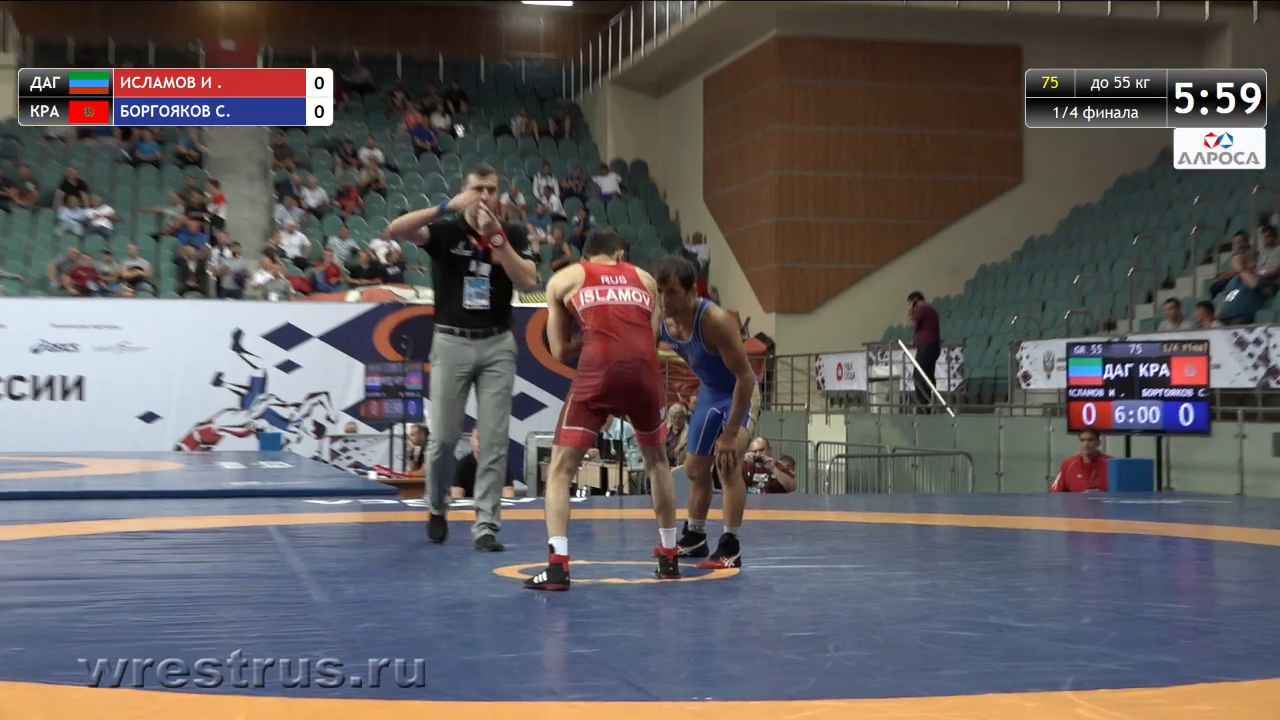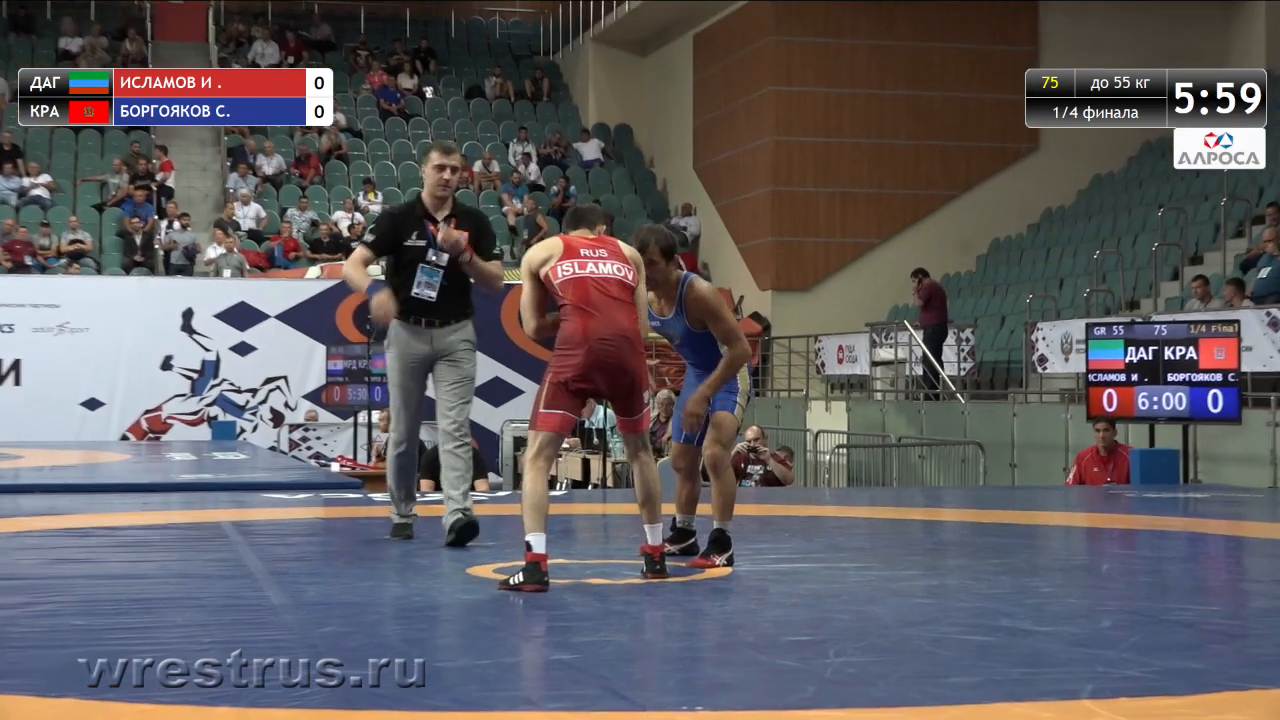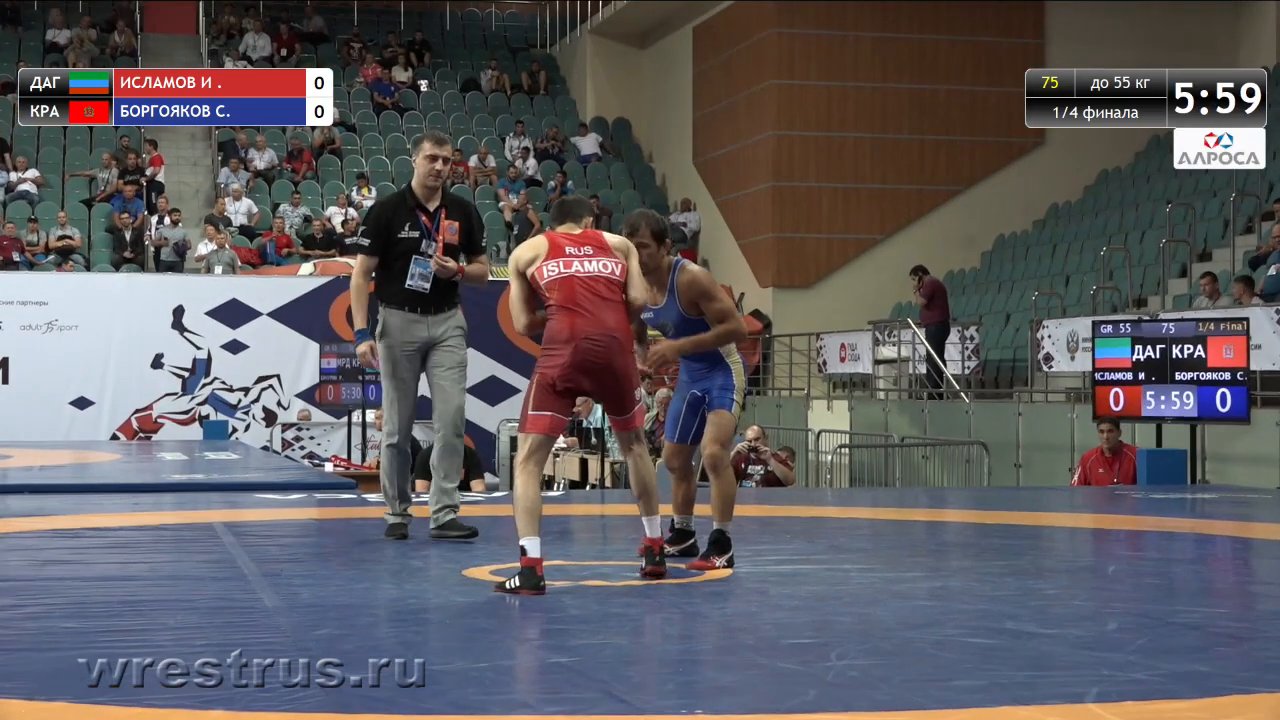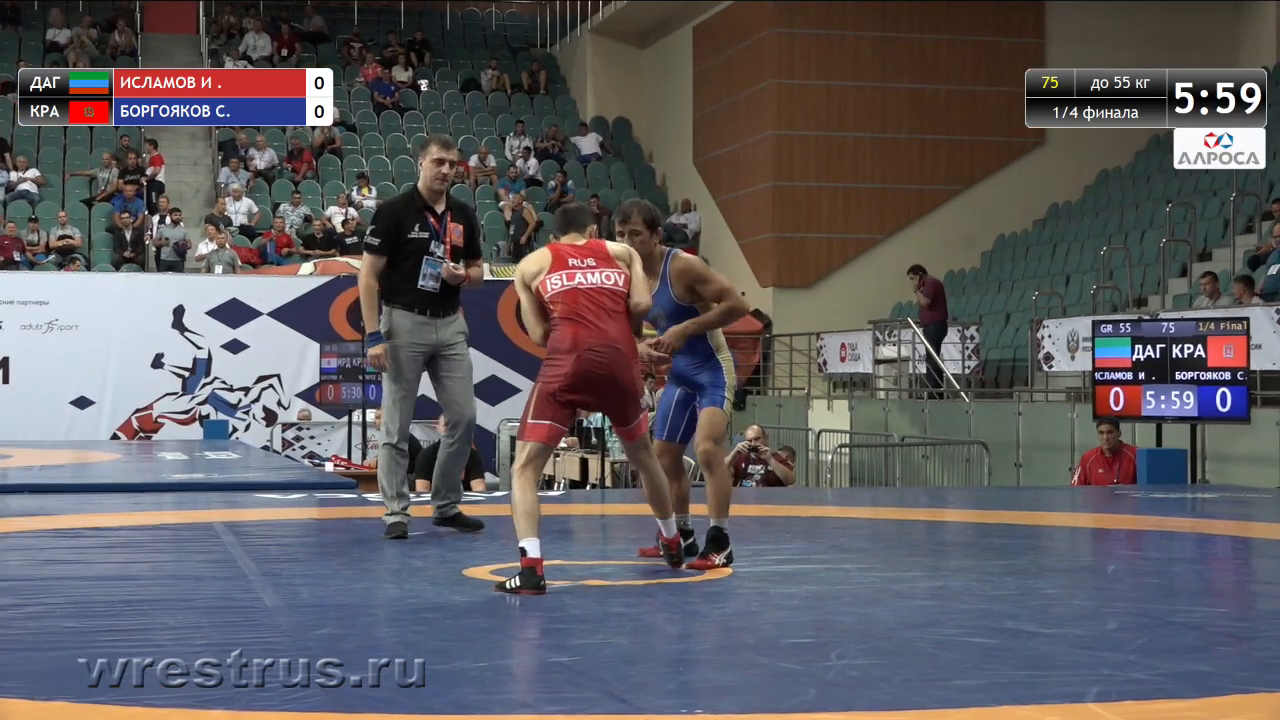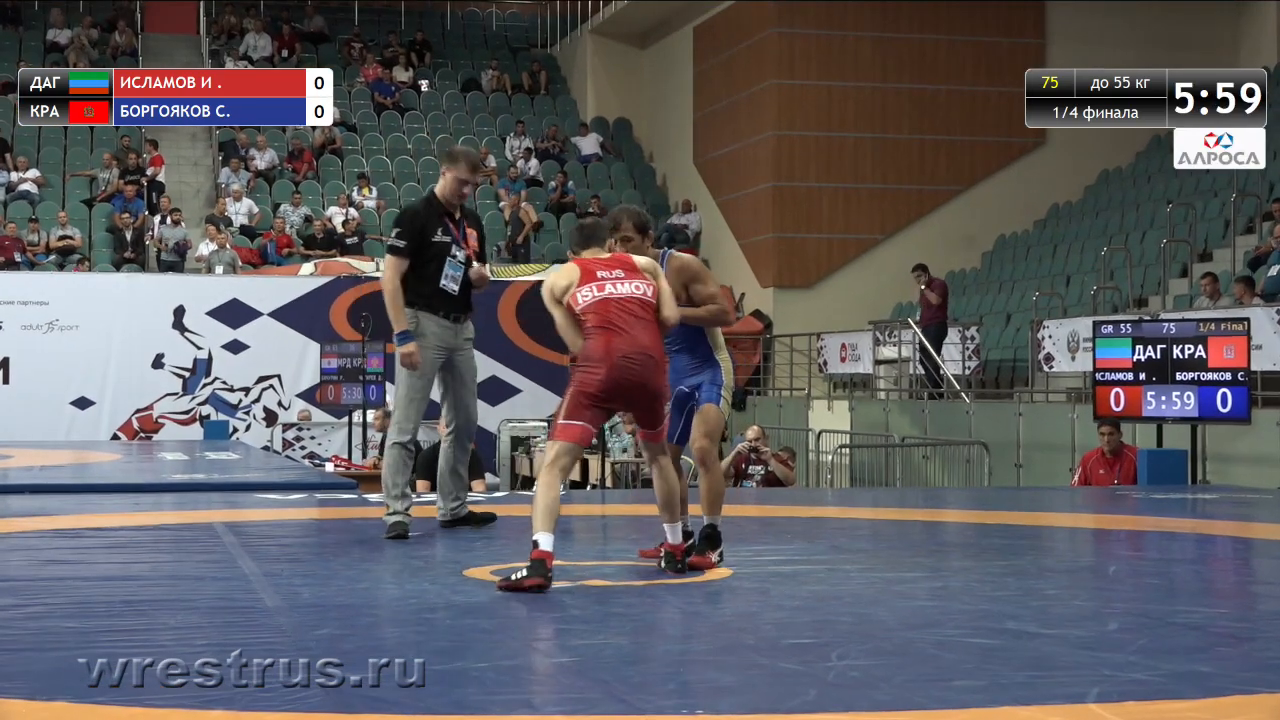
dt=0.2s
person 1, frame 1
left shoulder: (513, 235)
right shoulder: (444, 232)
left elbow: (529, 282)
right elbow: (394, 231)
left wrist: (497, 237)
right wrist: (445, 208)
left hip: (497, 345)
right hip: (451, 344)
left knee: (495, 440)
right knee: (444, 437)
left ankle: (486, 526)
right ankle: (437, 508)
person 1, frame 2
left shoulder: (474, 221)
right shoulder: (397, 218)
left elbow: (495, 279)
right elbow: (351, 266)
left wrist: (463, 254)
right wrist: (373, 290)
left hip: (455, 334)
right hip: (407, 333)
left knee: (455, 428)
right knee: (404, 432)
left ankle: (458, 515)
right ankle: (403, 513)
person 1, frame 3
left shoulder: (464, 211)
right shoulder: (386, 210)
left elbow: (482, 271)
right elbow: (360, 274)
left wrist: (456, 271)
right wrist: (362, 332)
left hip: (447, 323)
right hip: (398, 324)
left knee: (450, 417)
right knee: (398, 426)
left ankle: (444, 515)
right ankle: (398, 514)
person 1, frame 4
left shoulder: (464, 215)
right shoulder: (393, 211)
left elbow: (478, 270)
right elbow: (368, 276)
left wrist: (462, 276)
right wrist: (373, 335)
left hip: (450, 325)
right hip: (404, 323)
left knee: (464, 418)
right knee: (397, 426)
left ankle: (446, 506)
right ankle: (396, 514)
person 1, frame 5
left shoulder: (472, 221)
right shoulder: (415, 215)
left elbow: (480, 276)
right elbow: (390, 278)
left wrist: (480, 277)
right wrist: (403, 335)
left hip: (461, 328)
right hip: (424, 326)
left knee: (464, 422)
right knee: (406, 425)
left ankle: (453, 507)
right ankle: (397, 513)
person 2, frame 1
left shoulder: (565, 278)
right shoulder: (643, 278)
left elbow: (560, 350)
left hip: (598, 370)
right hip: (643, 368)
left knee: (560, 469)
right knee: (656, 461)
left ankle: (557, 566)
right ankle: (668, 557)
person 2, frame 2
left shoulder: (541, 252)
right shoulder: (628, 253)
left elbow: (533, 327)
left hip: (577, 350)
right hip: (626, 347)
left knee: (538, 458)
right knee: (640, 451)
left ankle: (535, 566)
right ankle: (655, 555)
person 2, frame 3
left shoulder: (527, 251)
right shoulder: (618, 244)
left elbow: (523, 324)
right elbow: (637, 299)
left hip: (564, 350)
right hip: (614, 347)
left knee: (528, 460)
right knee: (634, 446)
left ankle: (531, 570)
right ankle: (654, 550)
person 2, frame 4
left shoulder: (531, 264)
right shoulder: (622, 252)
left elbow: (539, 334)
right elbow: (641, 305)
left hip: (568, 361)
right hip: (618, 359)
left knee: (525, 467)
right knee: (642, 454)
left ankle: (531, 569)
right ankle: (672, 543)
person 2, frame 5
left shoulder: (558, 280)
right shoulder: (645, 264)
left elbow: (578, 345)
right elbow: (671, 318)
left hip: (601, 368)
right hip: (650, 366)
left knee: (552, 468)
right knee: (658, 455)
left ankle: (539, 563)
right ankle: (675, 551)
person 3, frame 1
left shoulder: (716, 320)
right shoulder: (660, 317)
left elbow: (745, 377)
left wrist: (730, 434)
left hip: (740, 394)
right hip: (709, 393)
left knee: (728, 463)
right knee: (695, 468)
left ankle: (730, 548)
right ankle: (694, 538)
person 3, frame 2
left shoulder: (699, 294)
right shoulder: (641, 295)
left elbow: (741, 349)
left wrist: (704, 396)
left hip: (728, 376)
right hip: (696, 375)
left knee: (715, 453)
right knee: (681, 459)
left ankle: (721, 543)
right ankle: (683, 534)
person 3, frame 3
left shoulder: (692, 279)
left elbow: (737, 328)
right elbow: (636, 338)
left wrist: (679, 346)
right wrist: (643, 357)
left hip: (723, 371)
right hip: (690, 373)
left knee: (714, 453)
right knee: (674, 458)
left ankle: (721, 545)
right ankle: (682, 535)
person 3, frame 4
left shoulder: (685, 267)
left elbow: (738, 306)
left wrist: (685, 328)
right wrist: (642, 350)
left hip: (712, 369)
right hip: (678, 372)
left knee: (708, 450)
right knee: (665, 456)
left ankle: (719, 542)
right ankle: (682, 535)
person 3, frame 5
left shoulder: (681, 266)
left elbow: (725, 313)
left wrist: (672, 312)
left hip: (710, 370)
right hip: (675, 374)
left knee: (703, 448)
right knee: (664, 457)
left ankle: (711, 539)
right ankle: (681, 536)
